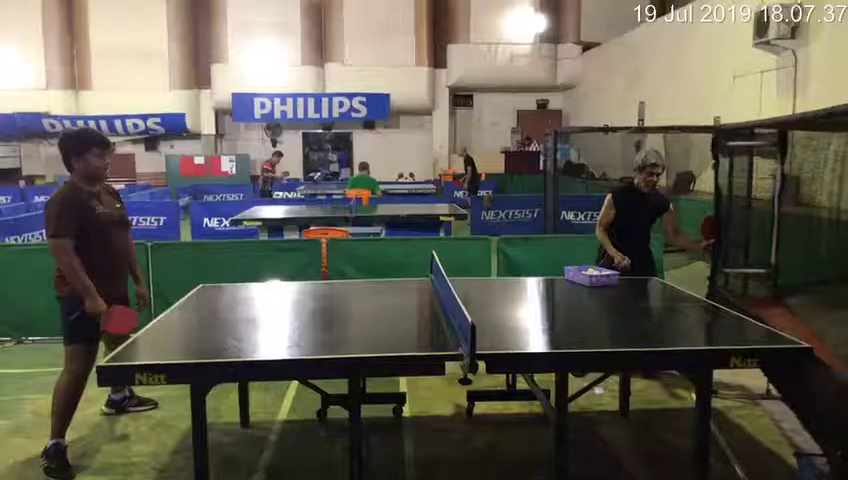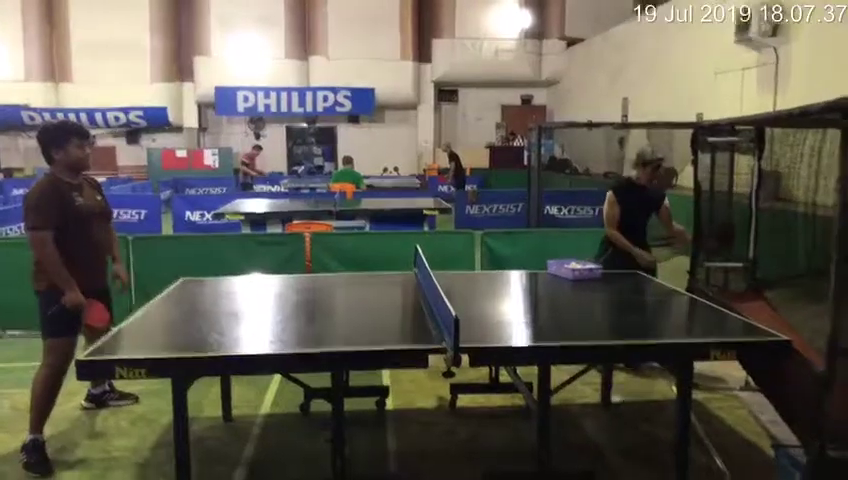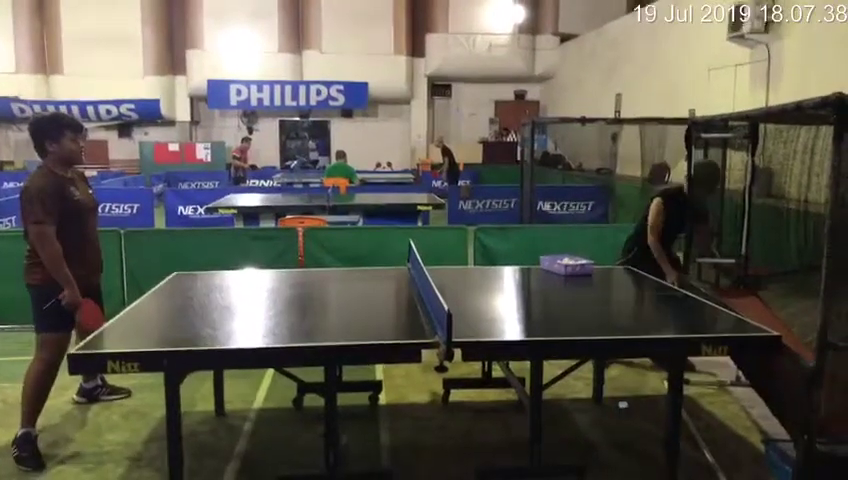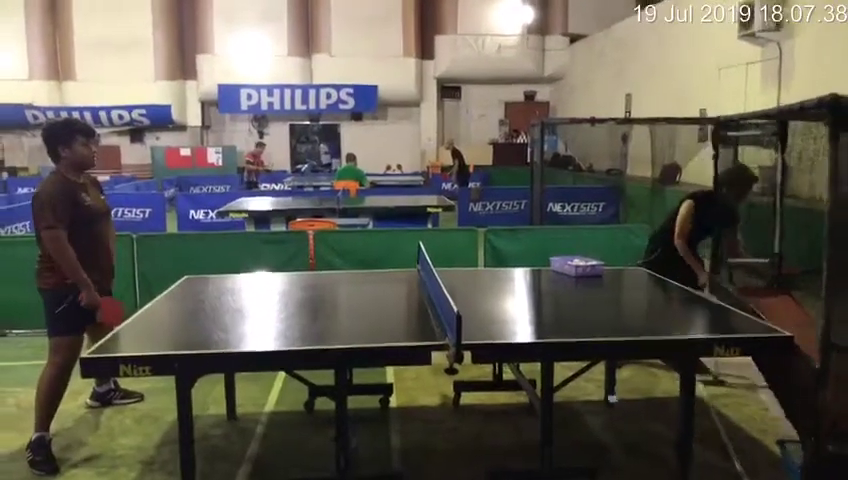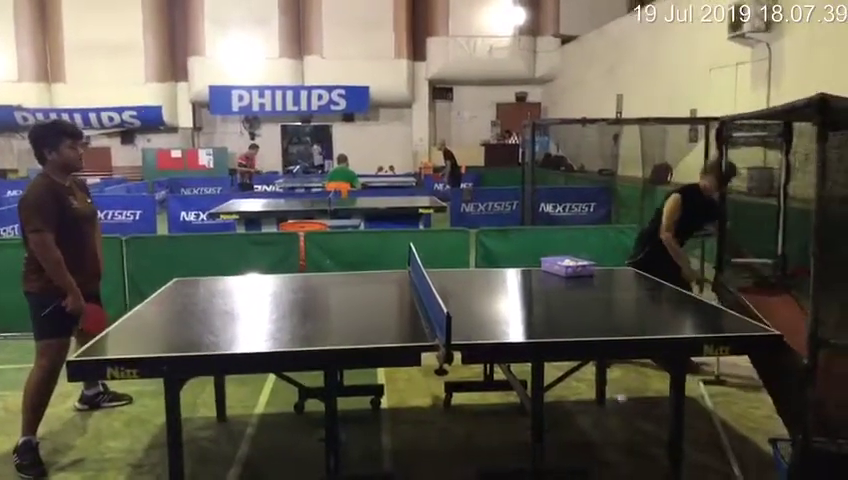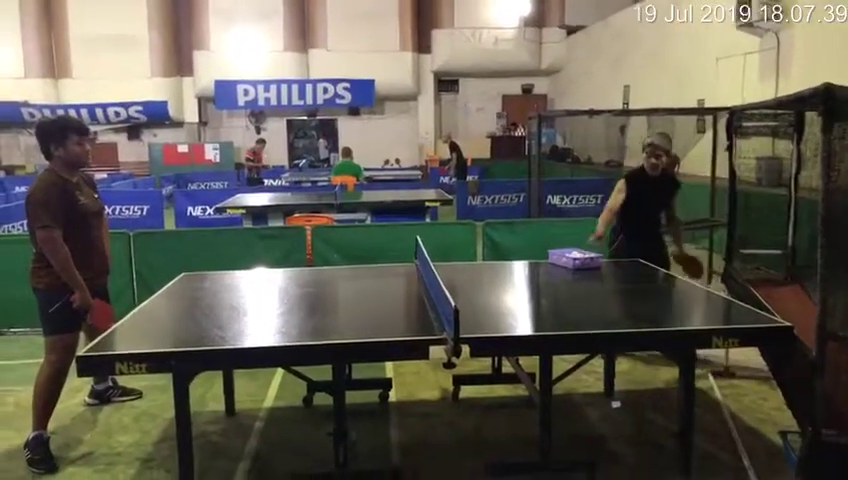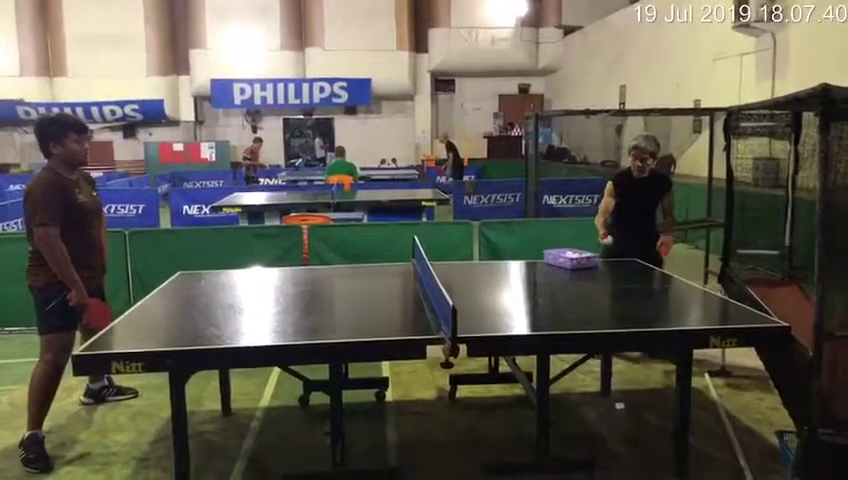
dt=0.5s
person 1, frame 1
left shoulder: (110, 193)
right shoulder: (64, 201)
left elbow: (124, 240)
right elbow: (63, 253)
left wrist: (138, 281)
right wrist: (90, 296)
left hip: (116, 291)
right hip: (84, 298)
left knee: (121, 347)
right knee: (78, 367)
left ankle: (119, 396)
right ankle: (55, 446)
person 1, frame 2
left shoulder: (91, 185)
right shoulder: (44, 192)
left elbow: (105, 226)
right elbow: (42, 245)
left wrist: (117, 261)
right wrist: (68, 289)
left hip: (95, 283)
right hip: (61, 290)
left knee: (101, 338)
right knee: (56, 360)
left ankle: (99, 391)
right ankle: (33, 441)
person 1, frame 3
left shoulder: (78, 177)
right shoulder: (41, 186)
right elbow: (43, 241)
right wrist: (68, 286)
left hip: (86, 277)
right hip: (54, 284)
left knee: (93, 333)
right knee: (49, 354)
left ankle: (91, 385)
right ankle: (25, 435)
person 1, frame 4
left shoulder: (91, 183)
right shoulder: (53, 191)
right elbow: (56, 245)
left wrist: (105, 273)
right wrist: (85, 287)
left hip: (97, 281)
right hip: (66, 288)
left knee: (104, 336)
right knee: (62, 358)
left ankle: (104, 389)
right ankle: (39, 439)
person 1, frame 5
left shoulder: (78, 186)
right shoulder: (39, 194)
right elbow: (43, 248)
left wrist: (95, 272)
right wrist: (71, 292)
left hip: (85, 284)
right hip: (52, 291)
left knee: (93, 339)
right knee: (49, 361)
left ankle: (92, 392)
right ankle: (26, 443)
person 1, frame 6
left shoulder: (85, 181)
right shoulder: (46, 189)
left elbow: (99, 223)
right elbow: (50, 243)
left wrist: (103, 268)
right wrist: (78, 288)
left hip: (92, 280)
right hip: (60, 287)
left knee: (102, 334)
right knee: (59, 356)
left ankle: (102, 387)
right ankle: (36, 438)
person 1, frame 7
left shoulder: (84, 179)
right shoulder: (45, 186)
right elbow: (47, 240)
left wrist: (100, 267)
right wrist: (74, 286)
left hip: (89, 278)
right hip: (57, 284)
left knee: (98, 334)
right knee: (54, 355)
left ankle: (97, 386)
right ankle: (32, 438)
person 2, frame 1
left shoulder: (662, 203)
right shoulder: (617, 197)
left elbow: (673, 237)
right elbow: (600, 229)
left wrist: (699, 246)
right wrist: (614, 254)
left hip: (642, 261)
right hip: (613, 260)
person 2, frame 2
left shoulder: (657, 195)
right shoulder: (617, 192)
left elbow: (671, 226)
right elbow: (610, 230)
right wrist: (636, 253)
left hip: (640, 250)
right hip: (614, 253)
person 2, frame 3
left shoulder: (697, 210)
right shoulder: (663, 200)
left elbow: (702, 243)
right elbow: (652, 238)
right wrist: (668, 271)
left hip: (663, 253)
right hip: (640, 253)
person 2, frame 4
left shoulder: (727, 213)
right shoulder: (695, 202)
left elbow: (733, 249)
right elbow: (679, 241)
right wrist: (700, 272)
left hip: (686, 255)
right hip: (663, 251)
person 2, frame 5
left shoulder: (712, 208)
right shoulder: (680, 196)
right elbow: (666, 234)
right wrist: (685, 267)
left hip: (672, 255)
right hip: (649, 252)
person 2, frame 6
left shoulder: (671, 183)
right shoulder: (629, 181)
left elbow: (671, 218)
right elbow: (610, 210)
left wrist: (680, 248)
right wrist: (600, 231)
left hip: (653, 242)
right hip: (625, 241)
person 2, frame 7
left shoulder: (663, 182)
right shoulder: (616, 182)
left elbow: (668, 216)
right elbow: (602, 214)
left wrist: (666, 234)
right wrist: (602, 231)
left hip: (649, 242)
right hip: (619, 243)
